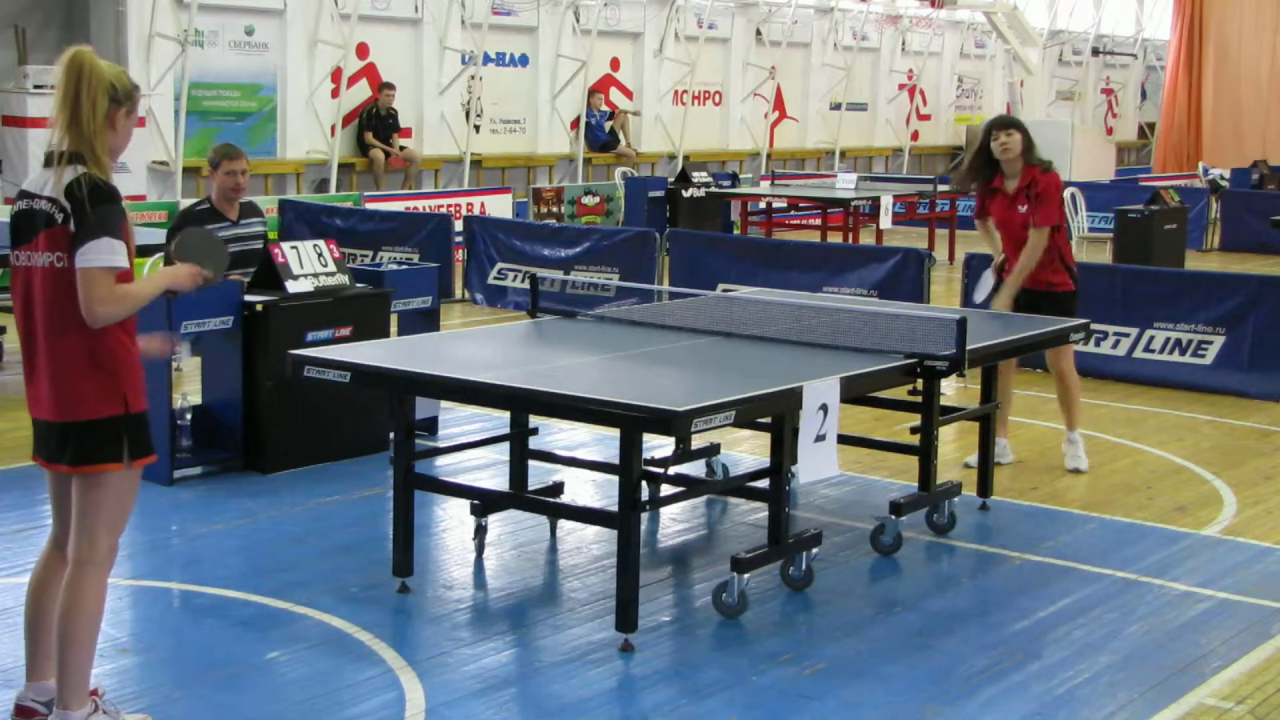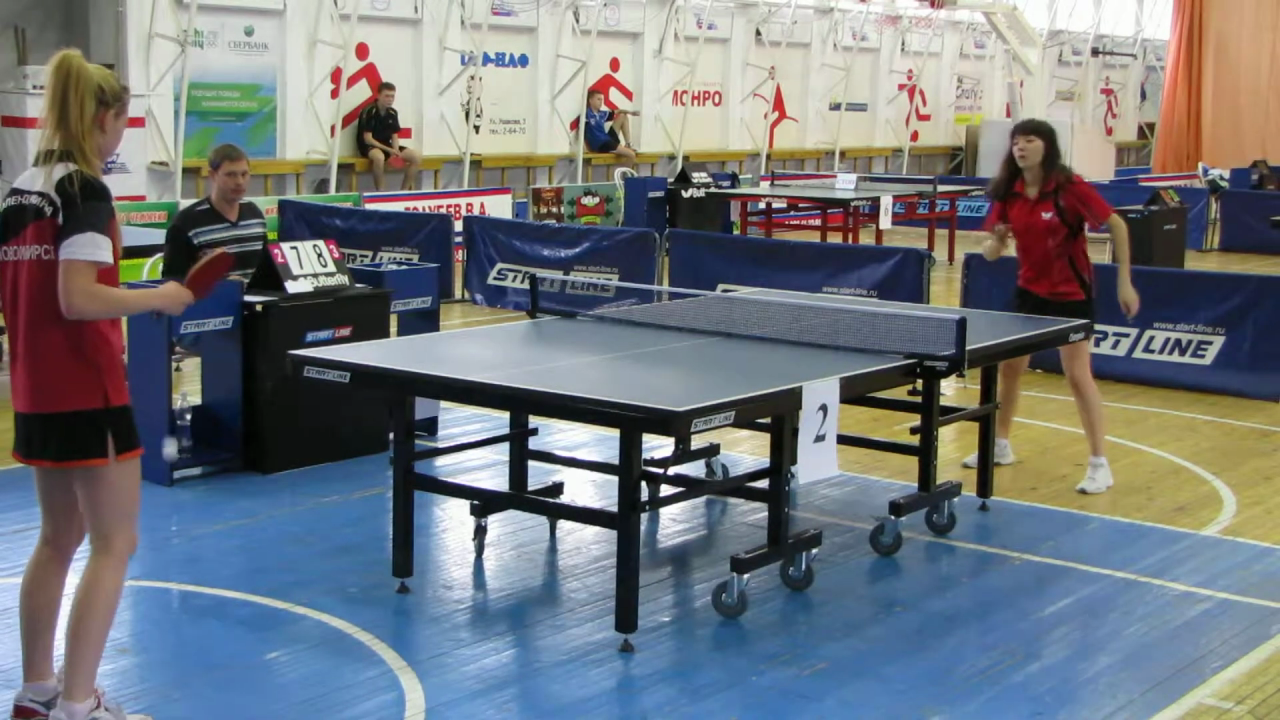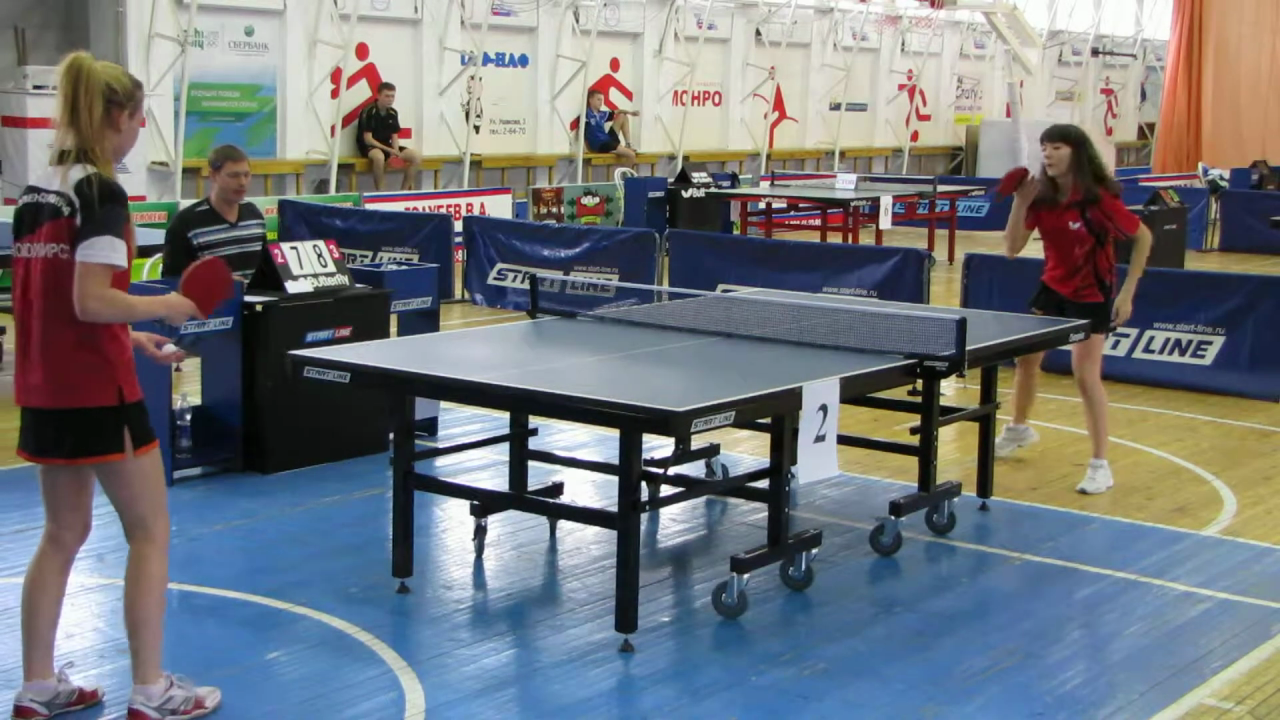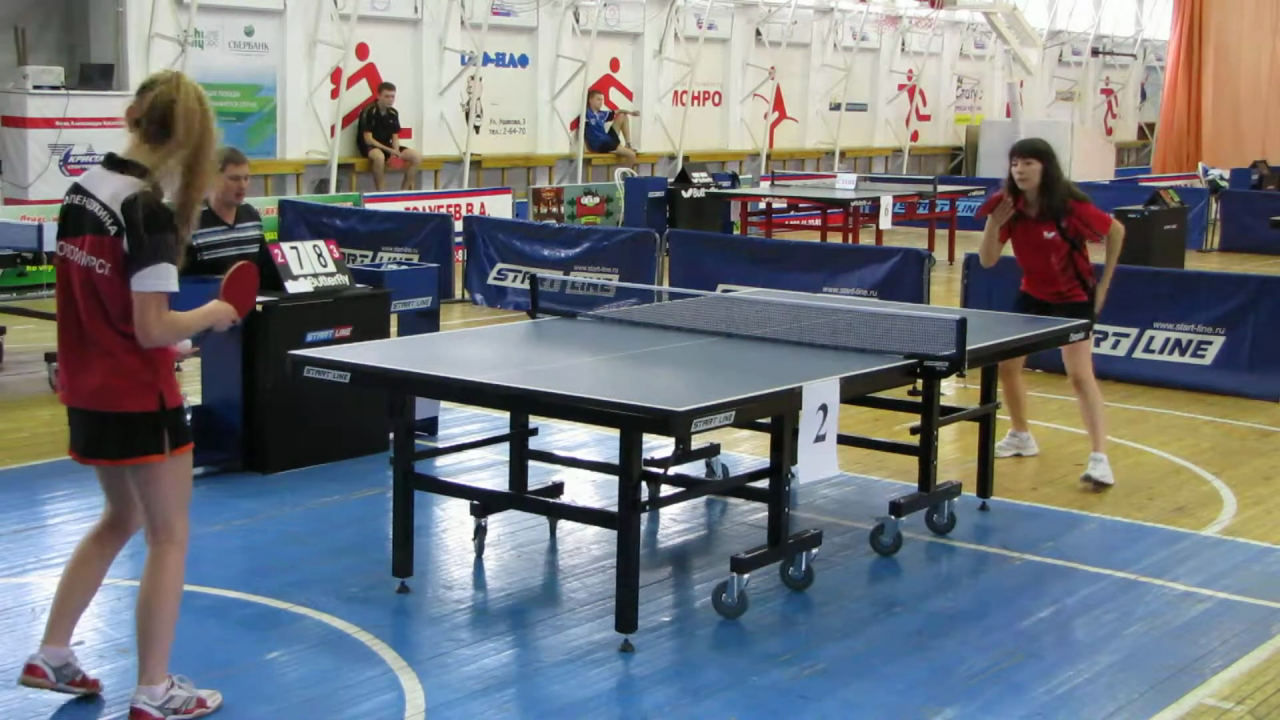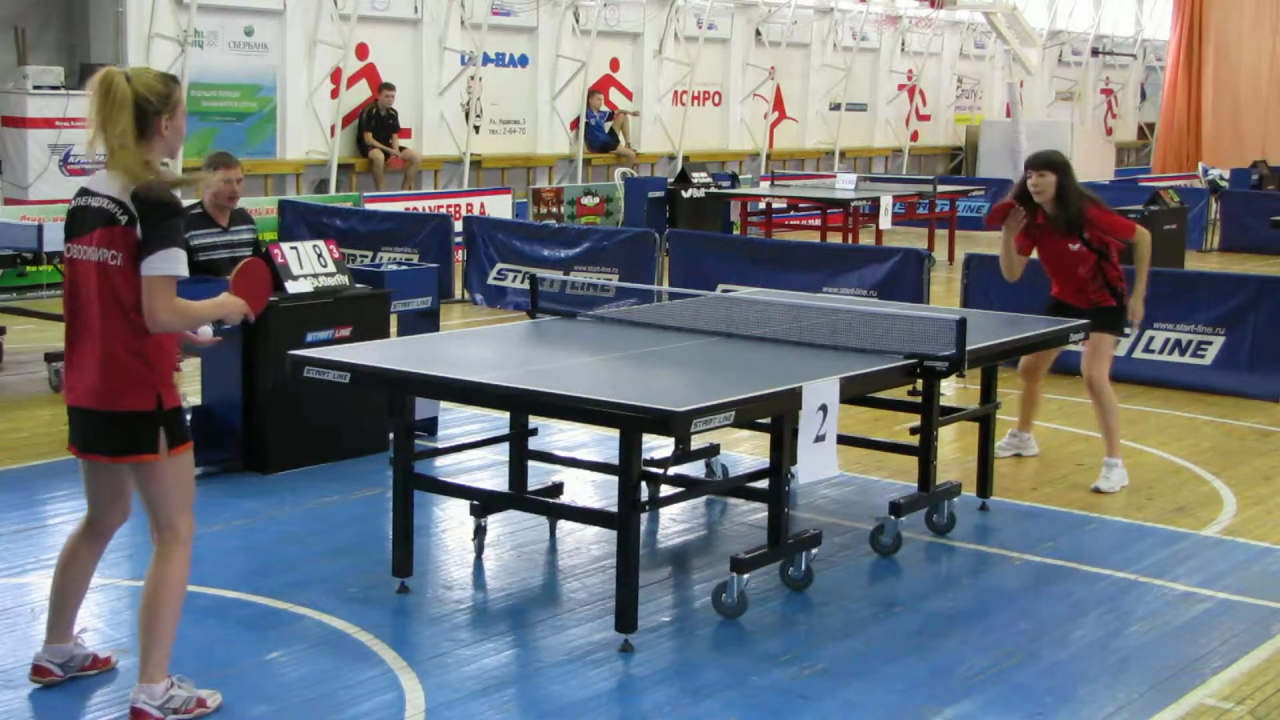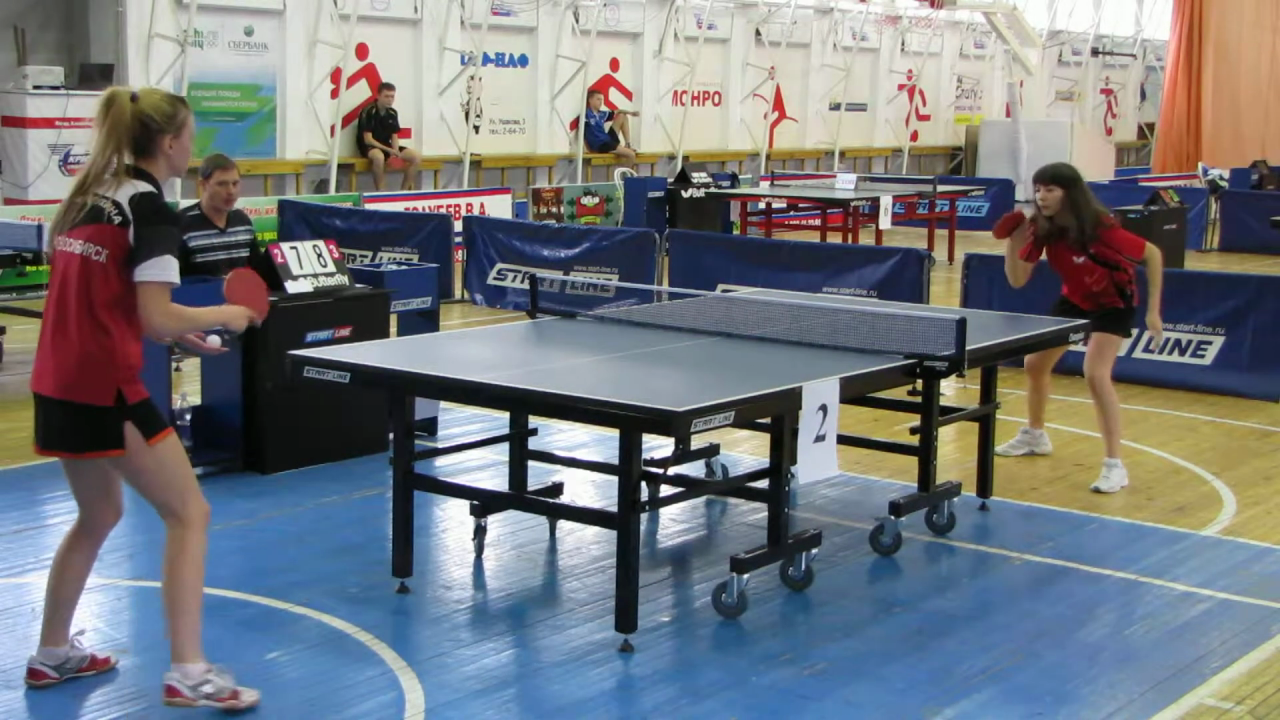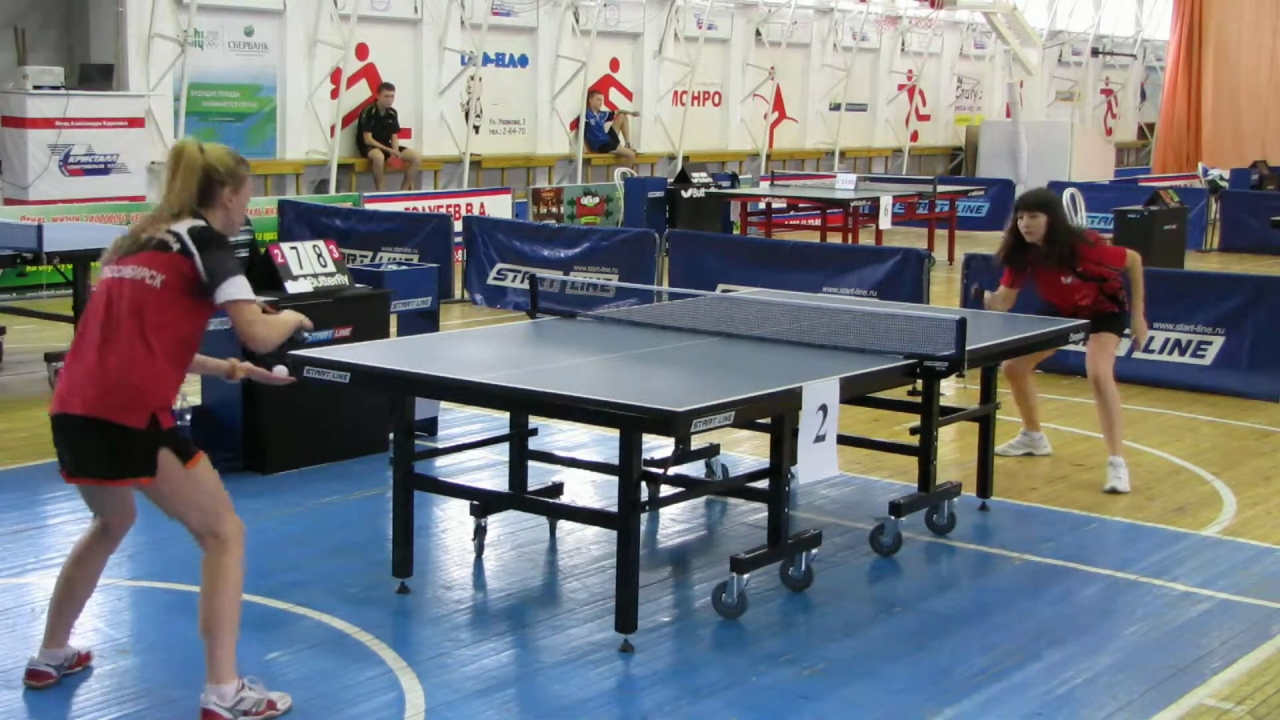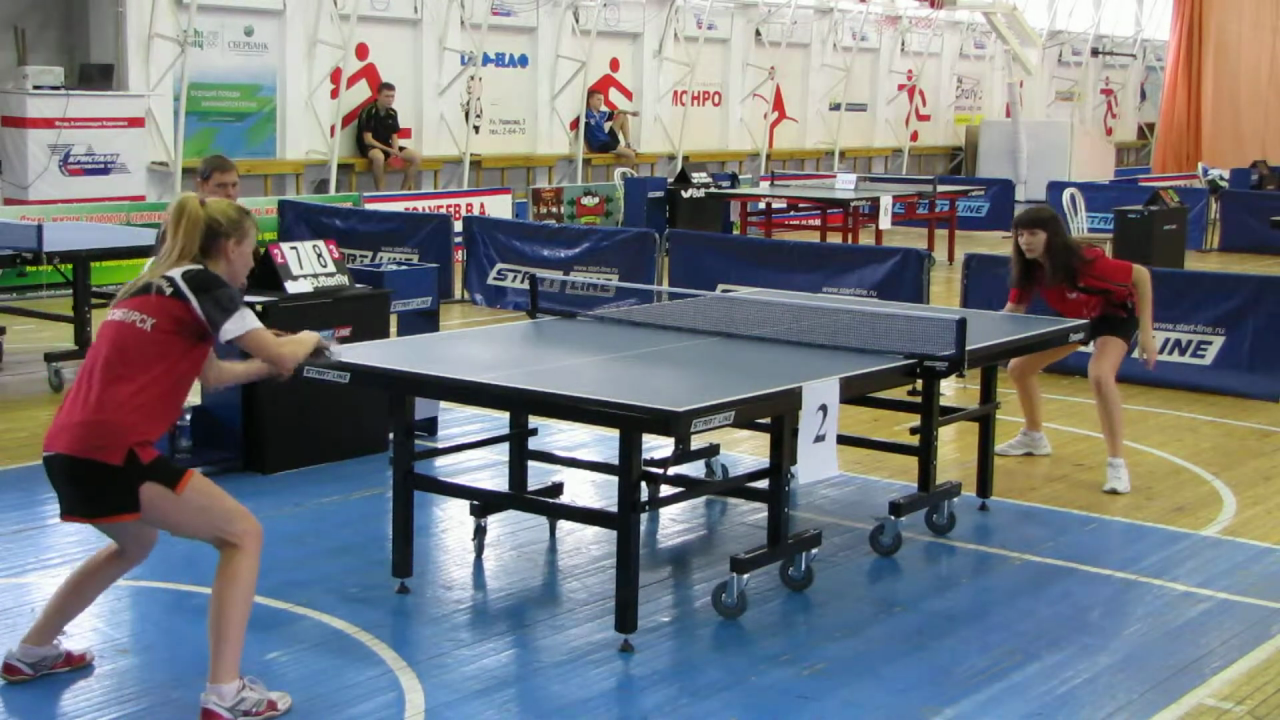
dt=0.4s
person 1, frame 1
right shoulder: (93, 193)
right elbow: (99, 305)
left wrist: (134, 340)
right wrist: (167, 278)
right hip: (101, 398)
left knee: (65, 543)
right knee: (93, 556)
person 1, frame 2
right shoulder: (83, 190)
right elbow: (78, 299)
right wrist: (159, 298)
right hip: (85, 394)
left knee: (58, 539)
right knee: (115, 546)
person 1, frame 3
left shoulder: (35, 189)
right shoulder: (100, 192)
left elbow: (52, 298)
right elbow: (91, 302)
left wrist: (127, 334)
right wrist: (164, 307)
left hip: (44, 391)
right hip: (97, 392)
left knee: (62, 534)
right knee: (150, 536)
person 1, frame 4
left shoulder: (82, 188)
right shoulder: (149, 213)
left elbow: (92, 294)
right elbow: (153, 330)
right wrist: (209, 316)
left hip: (86, 391)
right hip: (138, 398)
left knee: (121, 518)
right knee: (169, 537)
left ankle: (50, 655)
person 1, frame 5
left shoulder: (87, 194)
right shoulder: (156, 203)
right elbow: (159, 315)
left wrist: (181, 326)
right wrist: (220, 306)
left hip: (87, 389)
right hip: (138, 395)
left knee: (104, 518)
right knee: (174, 536)
left ankle: (56, 651)
person 1, frame 6
left shoulder: (89, 196)
right shoulder: (150, 208)
right elbow: (156, 318)
left wrist: (177, 330)
right wrist: (222, 314)
left hip: (57, 386)
right hip: (105, 389)
left knee: (98, 515)
right knee: (189, 514)
left ankle: (51, 654)
right ankle: (189, 671)
person 1, frame 7
left shoulder: (137, 240)
right shoulder: (202, 240)
right elbow: (259, 336)
left wrist: (221, 366)
right wrist: (289, 318)
left hip: (73, 410)
right hip: (130, 416)
left knee: (112, 523)
right knee: (223, 534)
left ankle: (50, 655)
person 1, frame 8
left shoulder: (151, 286)
right shoulder: (201, 284)
left elbow: (208, 370)
right elbow: (281, 358)
left wrist: (262, 363)
right wrist: (307, 338)
left hip: (65, 450)
right hip: (111, 454)
left knee: (135, 543)
right knee: (242, 535)
person 2, frame 1
left shoulder: (1046, 181)
right shoulder: (988, 186)
left elbow: (1038, 244)
left wrist: (1007, 293)
right wrist: (998, 253)
left hip: (1054, 284)
right hip: (1013, 283)
left knee: (1061, 366)
right knee: (1001, 363)
left ankle: (1073, 438)
right ankle: (999, 444)
person 2, frame 2
left shoulder: (1070, 188)
right shoulder: (1007, 194)
left elbow: (1117, 226)
right elbow: (992, 252)
left wrist: (1125, 283)
right wrist: (995, 242)
left hip: (1071, 294)
right hip: (1030, 291)
left knee: (1078, 377)
right knee: (1009, 367)
left ankle: (1099, 464)
right ankle: (1000, 444)
person 2, frame 3
left shoulder: (1099, 199)
right shoulder: (1042, 195)
left elbow: (1143, 238)
right elbow: (1013, 248)
left wrist: (1127, 292)
right wrist: (1020, 203)
left hip: (1091, 296)
right hip: (1052, 288)
left knee: (1085, 376)
right knee: (1025, 358)
left ankle: (1100, 466)
right ankle: (1019, 429)
person 2, frame 4
left shoulder: (1070, 206)
right shoulder: (1010, 207)
left elbow: (1116, 231)
right elbow: (987, 261)
left wrist: (1103, 284)
right wrist: (994, 223)
left hip: (1073, 298)
right hip: (1033, 296)
left knee: (1080, 373)
right knee: (1006, 366)
left ankle: (1099, 459)
right ankle: (1021, 436)
person 2, frame 5
left shoulder: (1089, 214)
right shoulder: (1031, 220)
left elbow: (1142, 237)
right elbow: (1011, 274)
left wrist: (1138, 294)
right wrist: (1009, 235)
left hip: (1104, 303)
right hip: (1064, 301)
left knee: (1094, 376)
right knee: (1029, 367)
left ankle: (1115, 464)
right ankle: (1022, 437)
person 2, frame 6
left shoulder: (1100, 229)
right shoulder: (1040, 227)
left elbow: (1152, 255)
right elbow: (1017, 280)
left wrist: (1153, 310)
right wrist: (1013, 245)
left hip: (1112, 304)
right hip: (1073, 300)
left knee: (1095, 375)
right knee: (1034, 365)
left ankle: (1114, 465)
right ankle: (1035, 435)
person 2, frame 7
left shoulder: (1082, 246)
right shoulder: (1020, 253)
left elbow: (1133, 260)
right elbow: (1006, 300)
left wrist: (1138, 315)
right wrist: (993, 302)
left hip: (1104, 310)
right hip: (1062, 311)
left knee: (1099, 374)
right knee: (1012, 367)
left ankle: (1117, 464)
right ankle: (1033, 435)
person 2, frame 8
left shoulder: (1084, 262)
right shoulder: (1028, 269)
left elbow: (1141, 275)
right elbow: (1012, 313)
left wrist: (1146, 331)
left hip: (1115, 315)
right hip: (1073, 318)
left knee: (1100, 377)
right knee: (1019, 368)
left ankle: (1117, 464)
right ankle: (1033, 436)
